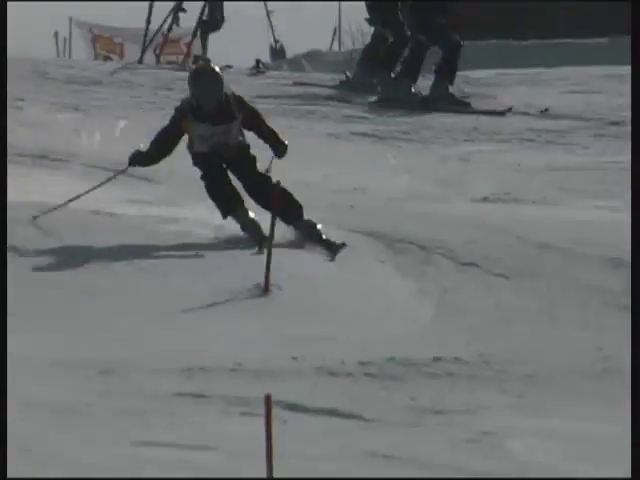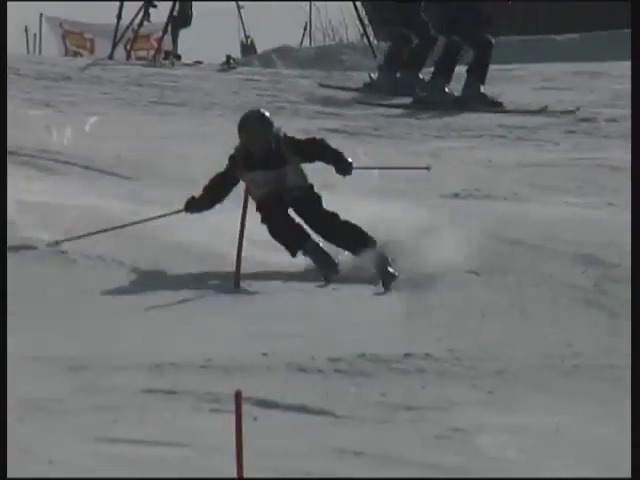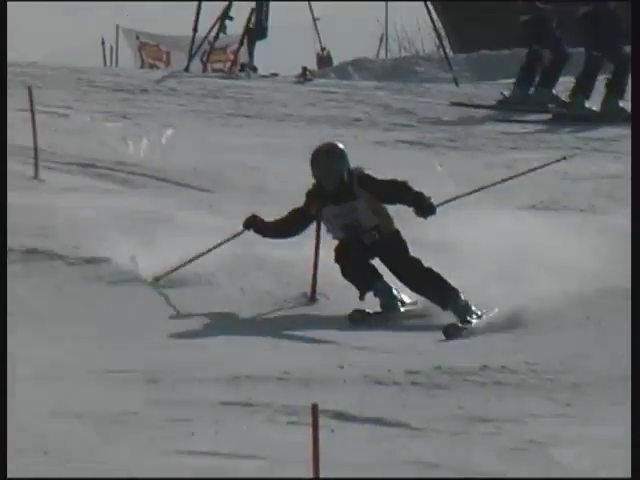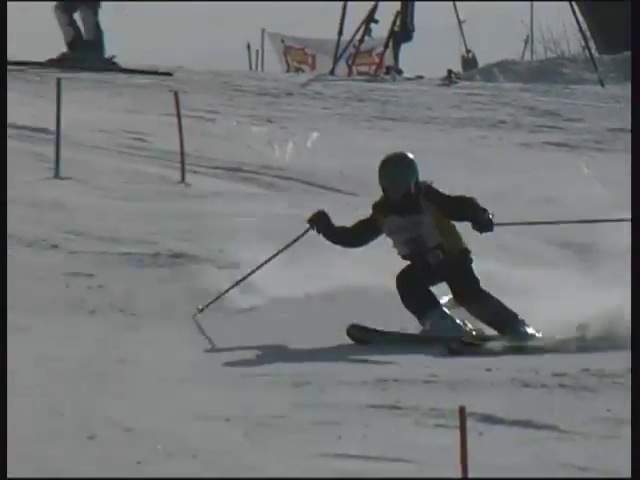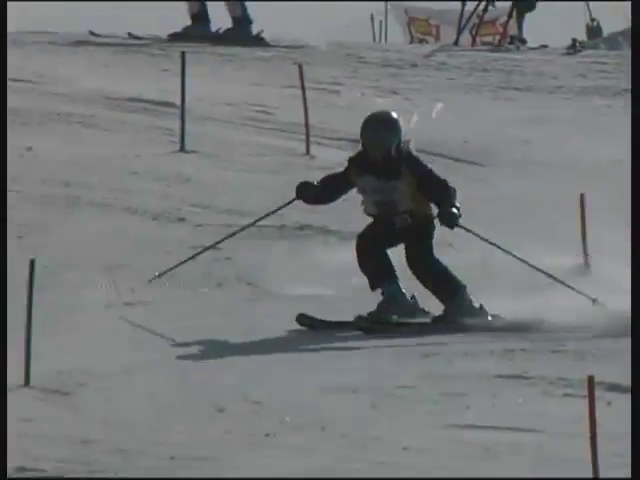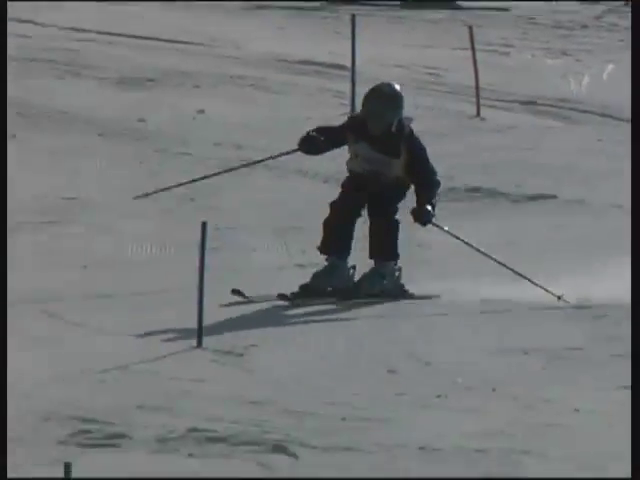
dt=0.2s
person 1, frame 1
left shoulder: (232, 104)
right shoulder: (186, 113)
left elbow: (254, 122)
right elbow: (167, 139)
left wrist: (275, 142)
right wrist: (146, 156)
left hip: (234, 149)
right hip: (206, 155)
left knee: (261, 187)
right knee: (215, 179)
left ankle: (301, 225)
right ankle: (247, 223)
person 1, frame 2
left shoulder: (286, 147)
right shoulder: (240, 161)
left elbow: (316, 147)
right elbow: (220, 186)
left wrist: (339, 160)
right wrist: (199, 202)
left hip: (297, 191)
right hip: (268, 199)
left knee: (325, 223)
right knee: (275, 219)
left ankle: (373, 254)
right ankle: (320, 257)
person 1, frame 3
left shoulder: (360, 183)
right shoulder: (316, 199)
left elbow: (393, 189)
right elbow: (293, 223)
left wrist: (418, 200)
right wrist: (263, 226)
left hip: (382, 234)
right hip: (353, 241)
left knee: (407, 268)
right knee: (345, 256)
left ankle: (459, 304)
right ankle: (386, 295)
person 1, frame 4
left shoulder: (427, 197)
right shoulder: (383, 212)
left elbow: (460, 206)
right elbow: (356, 236)
left wrist: (479, 217)
right wrist: (326, 227)
left hip: (452, 255)
right hip: (424, 262)
left knee: (468, 293)
right knee: (406, 281)
left ankle: (517, 328)
right ankle: (442, 323)
person 1, frame 5
left shoulder: (407, 163)
right shoulder: (358, 167)
left elbow: (436, 186)
right elbow: (331, 188)
left wrist: (448, 208)
right wrist: (310, 191)
left hip: (416, 219)
right hip: (386, 221)
left knee: (421, 259)
right knee: (366, 244)
left ankle: (462, 304)
right ankle: (397, 301)
person 1, frame 6
left shoulder: (406, 140)
right shoulder: (356, 128)
left elbow: (425, 174)
right elbow: (327, 137)
left wrist: (425, 203)
right wrist: (312, 140)
left hip: (392, 184)
right hip: (361, 179)
left knee: (382, 214)
right knee: (342, 212)
left ankle: (385, 271)
right ankle: (337, 269)
